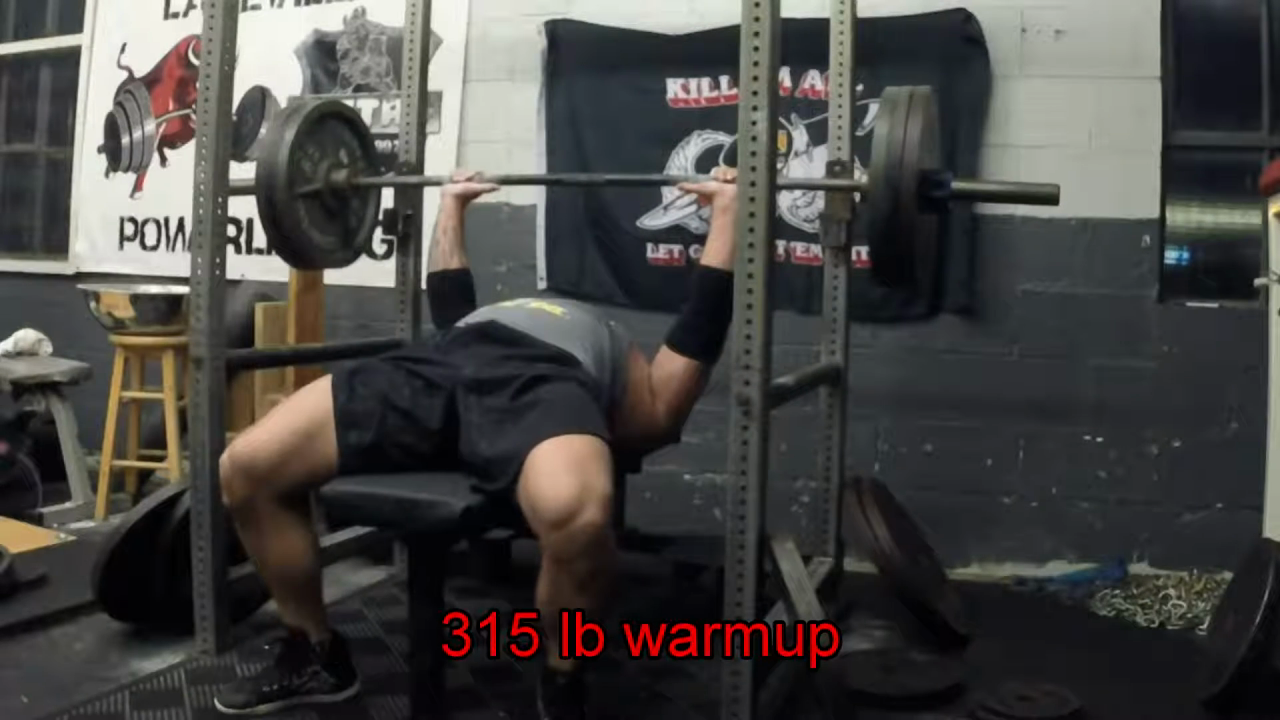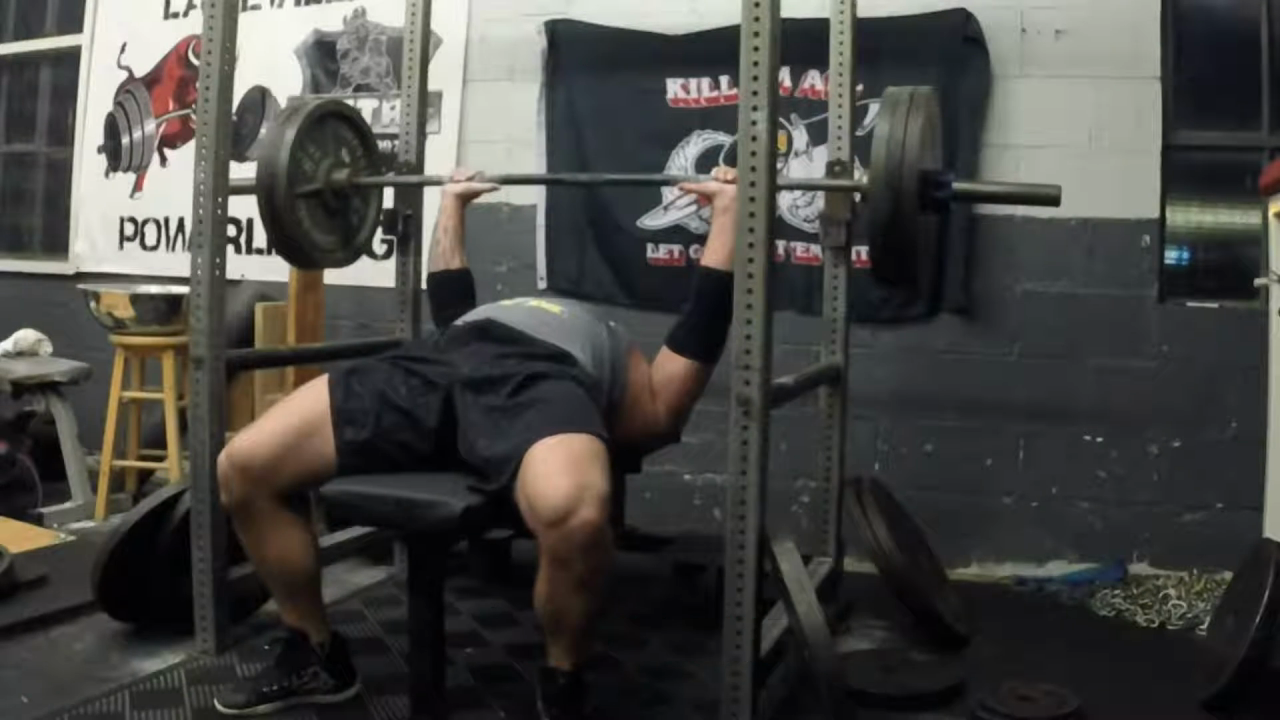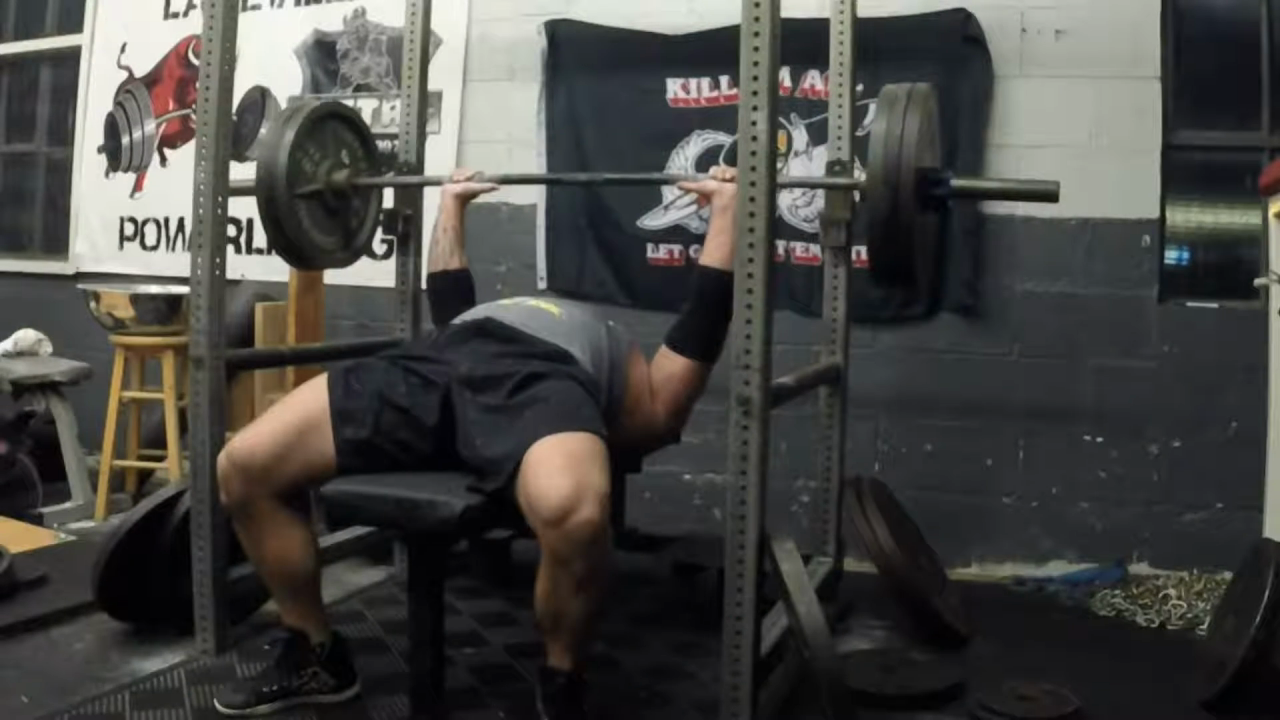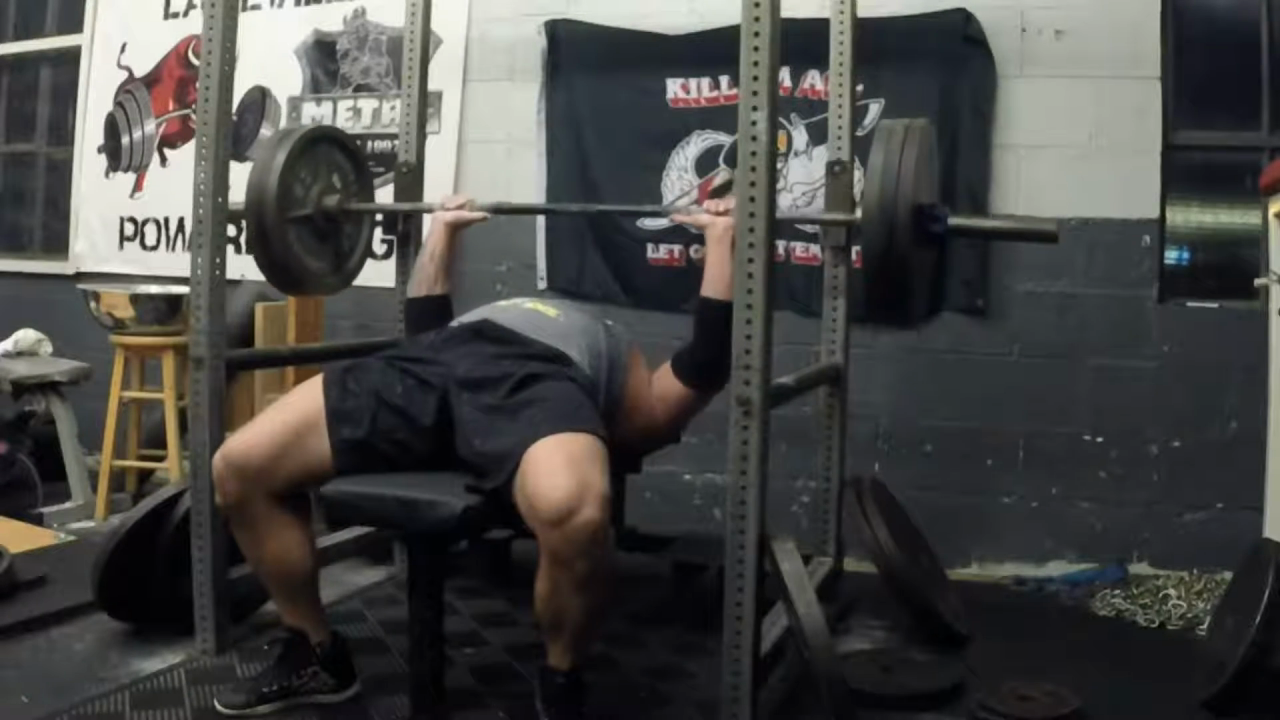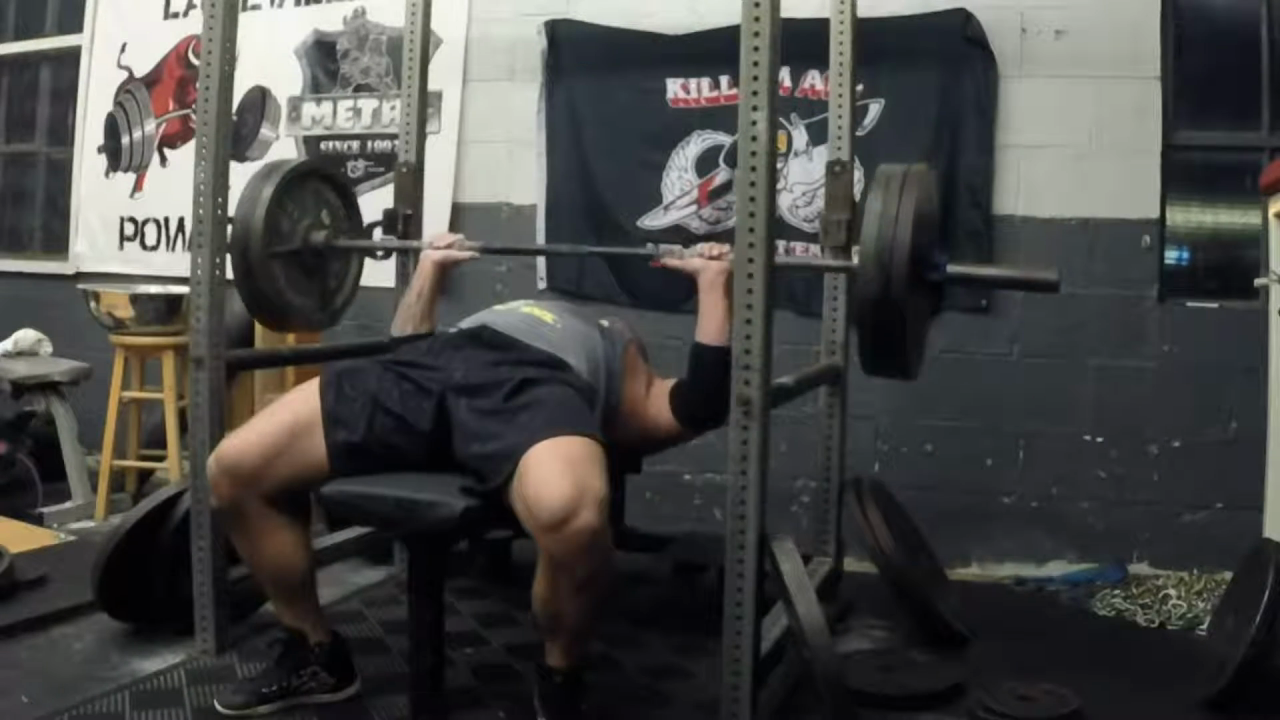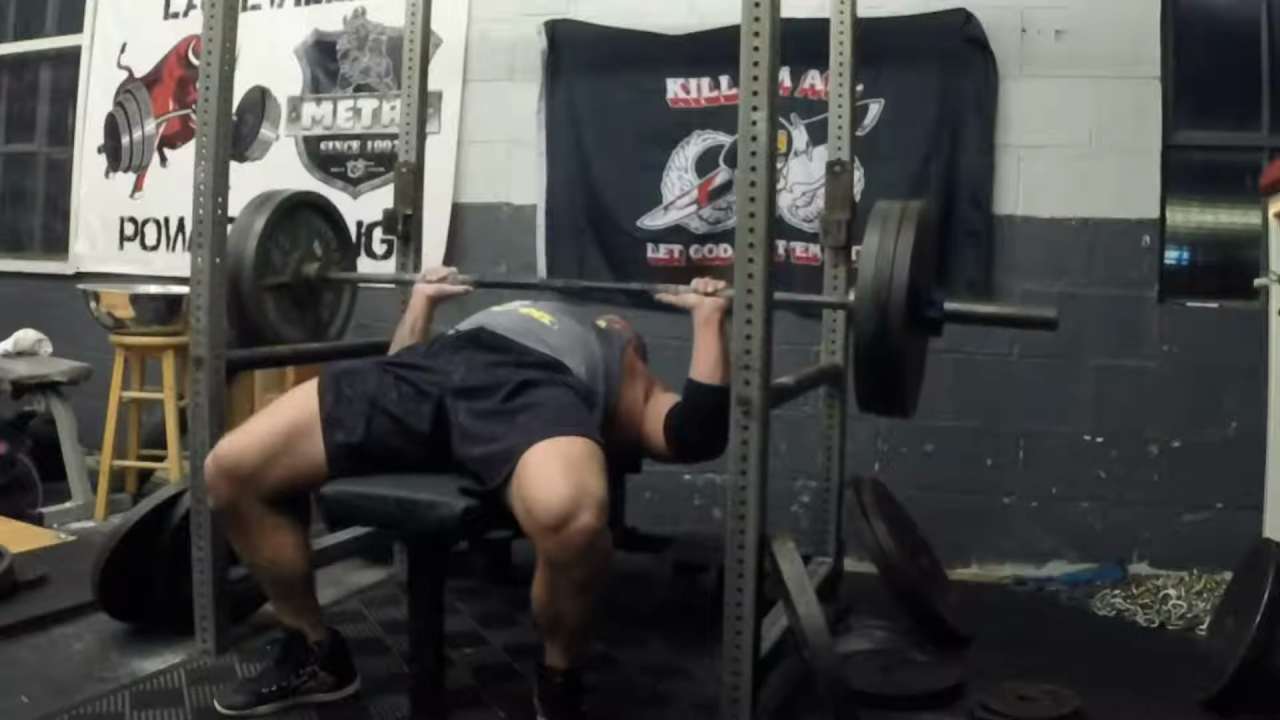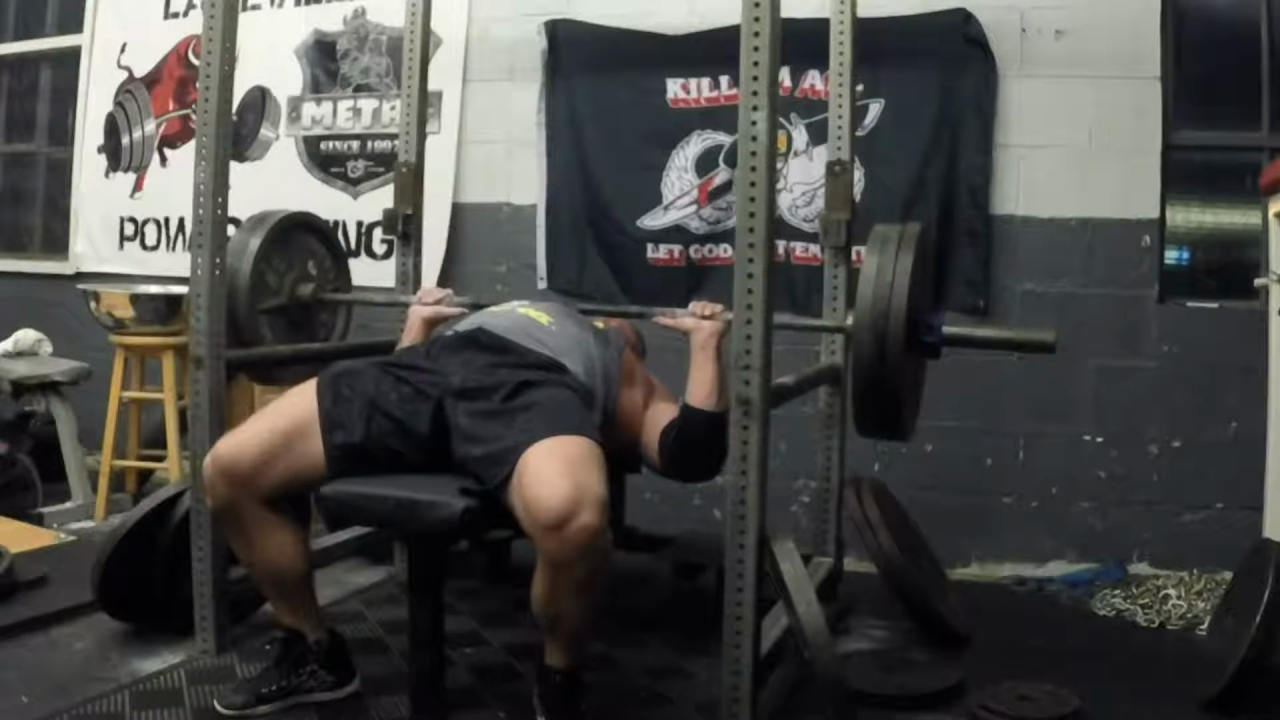
dt=0.4s
person 1, frame 1
left shoulder: (648, 399)
left elbow: (703, 323)
right elbow: (448, 301)
left wrist: (726, 209)
right wrist: (451, 205)
left knee: (576, 513)
right knee: (246, 468)
right ankle: (314, 654)
person 1, frame 2
left shoulder: (646, 399)
left elbow: (703, 325)
right elbow: (449, 300)
left wrist: (726, 209)
right wrist: (451, 205)
left knee: (575, 515)
right knee: (244, 468)
right ankle: (315, 654)
person 1, frame 3
left shoulder: (646, 397)
left elbow: (703, 326)
right elbow: (449, 300)
left wrist: (724, 208)
right wrist: (452, 204)
left knee: (574, 512)
right knee: (243, 467)
right ankle: (314, 655)
person 1, frame 4
left shoulder: (642, 396)
left elbow: (708, 363)
right elbow: (425, 323)
left wrist: (720, 239)
right wrist: (441, 231)
left knee: (574, 512)
right knee: (239, 467)
right ankle: (314, 655)
person 1, frame 5
left shoulder: (640, 392)
left elbow: (703, 404)
right elbow: (407, 352)
left wrist: (713, 283)
right wrist: (429, 268)
left knee: (572, 516)
right knee: (233, 468)
right ankle: (315, 654)
person 1, frame 6
left shoulder: (637, 389)
left elbow: (698, 434)
right elbow: (403, 364)
left wrist: (707, 318)
right wrist: (422, 299)
left knee: (571, 517)
right knee: (231, 469)
right ankle: (314, 654)
person 1, frame 7
left shoulder: (637, 390)
left elbow: (693, 455)
left wrist: (705, 340)
right wrist: (418, 319)
left knee: (572, 517)
right knee: (230, 469)
right ankle: (312, 654)
